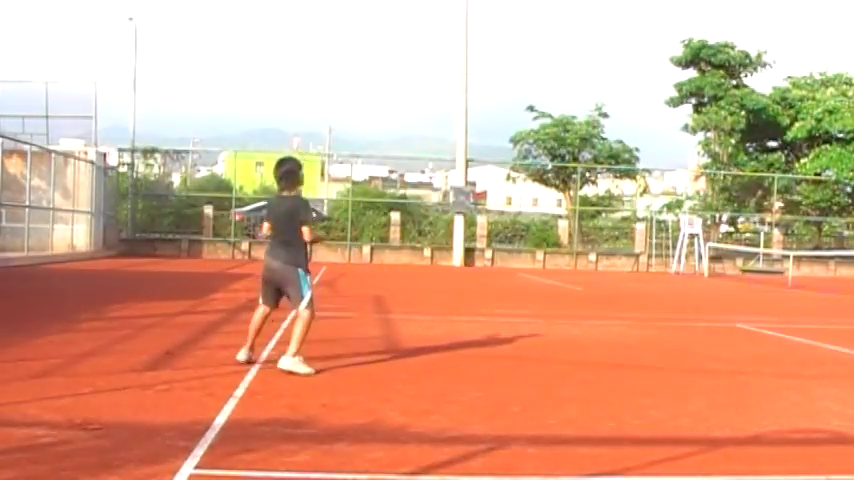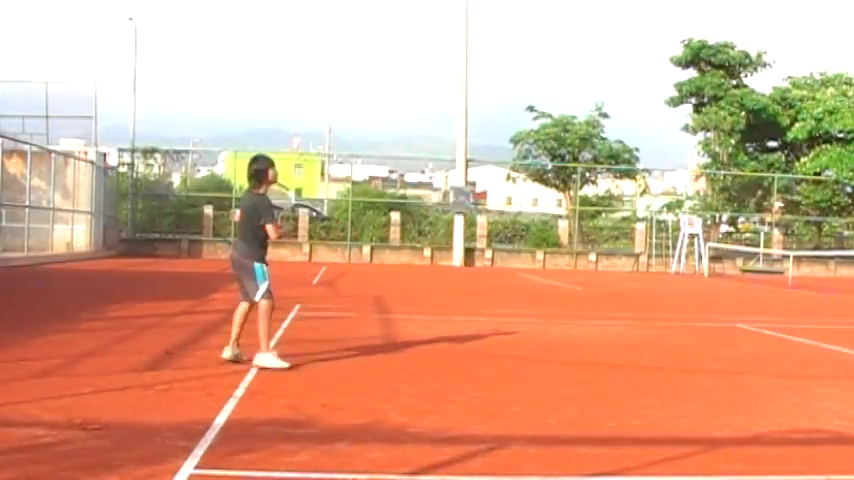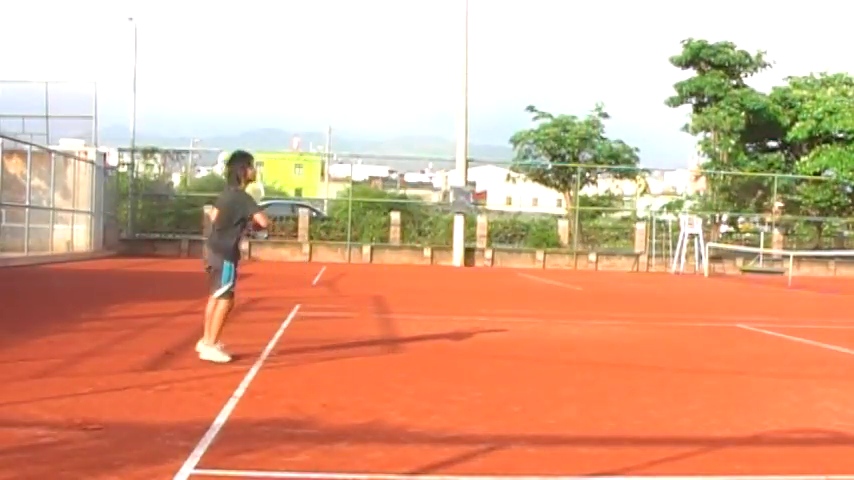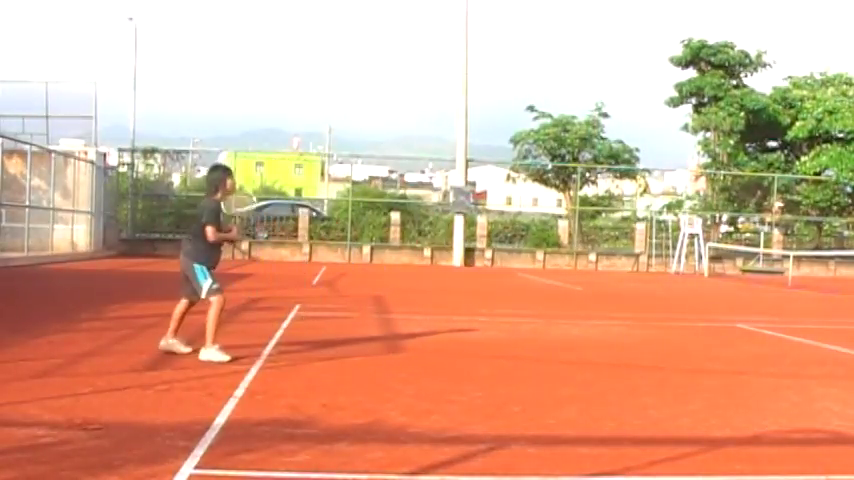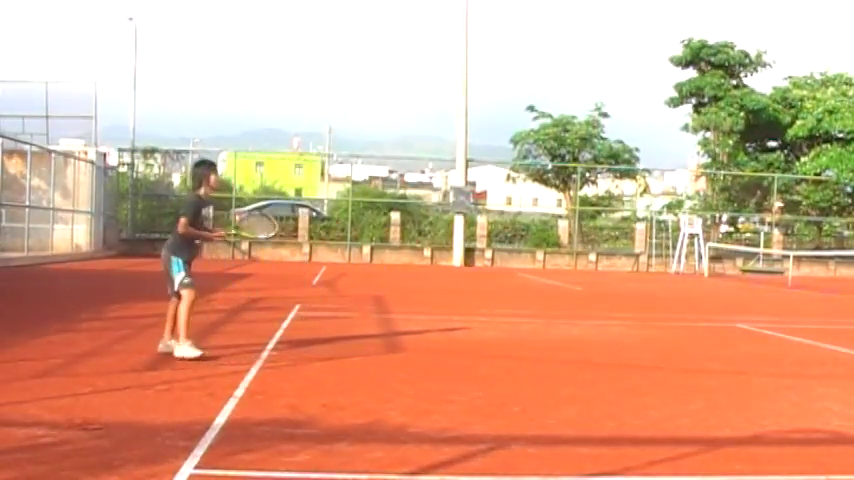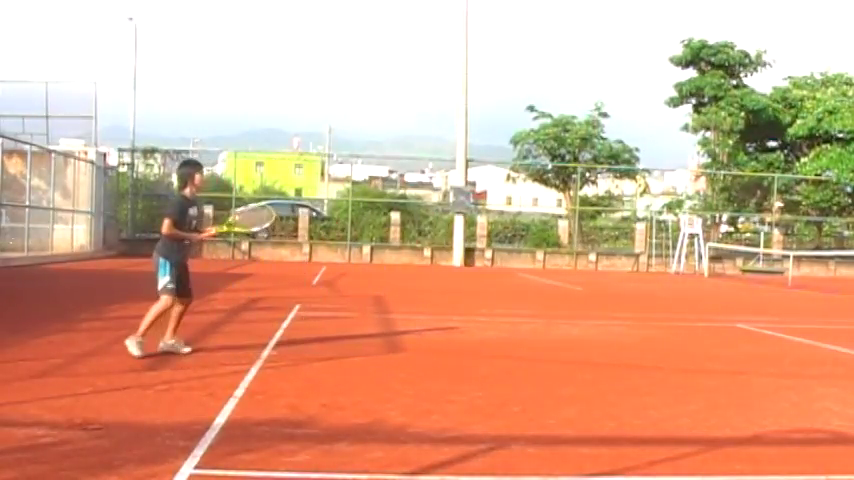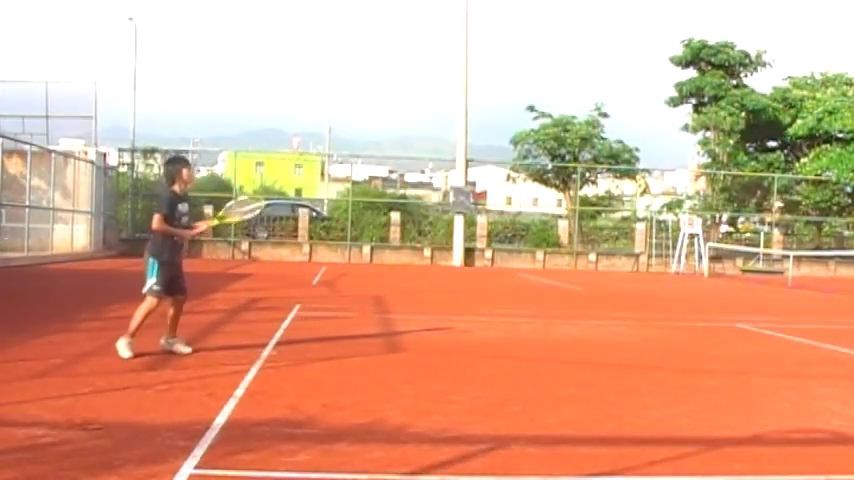
dt=0.2s
person 1, frame 1
left shoulder: (274, 202)
right shoulder: (301, 204)
left elbow: (266, 232)
right elbow: (307, 237)
right wrist: (317, 237)
left hip: (271, 261)
right hip: (291, 266)
left knee: (265, 307)
right knee: (306, 312)
left ankle: (245, 350)
right ankle: (291, 357)
person 1, frame 2
left shoulder: (248, 195)
right shoulder: (264, 202)
left elbow: (237, 217)
right elbow: (274, 234)
right wrist: (282, 231)
left hip: (239, 254)
right hip: (252, 258)
left knee: (246, 302)
right knee: (266, 303)
left ankle: (232, 347)
right ankle: (264, 352)
person 1, frame 3
left shoulder: (227, 192)
right shoulder: (243, 198)
left elbow: (213, 217)
right elbow: (263, 222)
right wrist: (265, 219)
left hip: (214, 249)
right hip: (223, 254)
left knee: (217, 296)
right knee: (226, 301)
left ankle: (207, 341)
right ankle: (209, 347)
person 1, frame 4
left shoulder: (211, 204)
right shoulder: (212, 206)
right elbow: (211, 236)
left wrist: (226, 232)
right wrist: (230, 236)
left hip: (195, 259)
right hip: (196, 261)
left knee: (188, 299)
right knee: (217, 300)
left ankle: (169, 338)
right ankle: (210, 348)
person 1, frame 5
left shoulder: (204, 200)
right shoulder: (193, 200)
right elbow: (182, 228)
left wrist: (212, 233)
right wrist: (206, 235)
left hip: (184, 256)
right hip: (175, 255)
left knee: (178, 298)
right knee: (188, 294)
left ankle: (167, 340)
right ankle: (182, 341)
person 1, frame 6
left shoulder: (193, 201)
right shoulder: (178, 201)
right elbow: (166, 229)
left wrist: (203, 232)
right wrist: (191, 236)
left hip: (180, 259)
right hip: (167, 258)
left knee: (185, 299)
right knee: (167, 300)
left ankle: (169, 339)
right ankle: (136, 338)
person 1, frame 7
left shoulder: (183, 197)
right shoulder: (168, 197)
right elbow: (156, 225)
left wrist: (196, 227)
right wrist: (181, 233)
left hip: (173, 257)
right hip: (157, 257)
left knee: (180, 296)
right knee: (152, 300)
left ankle: (170, 339)
right ankle: (127, 338)
